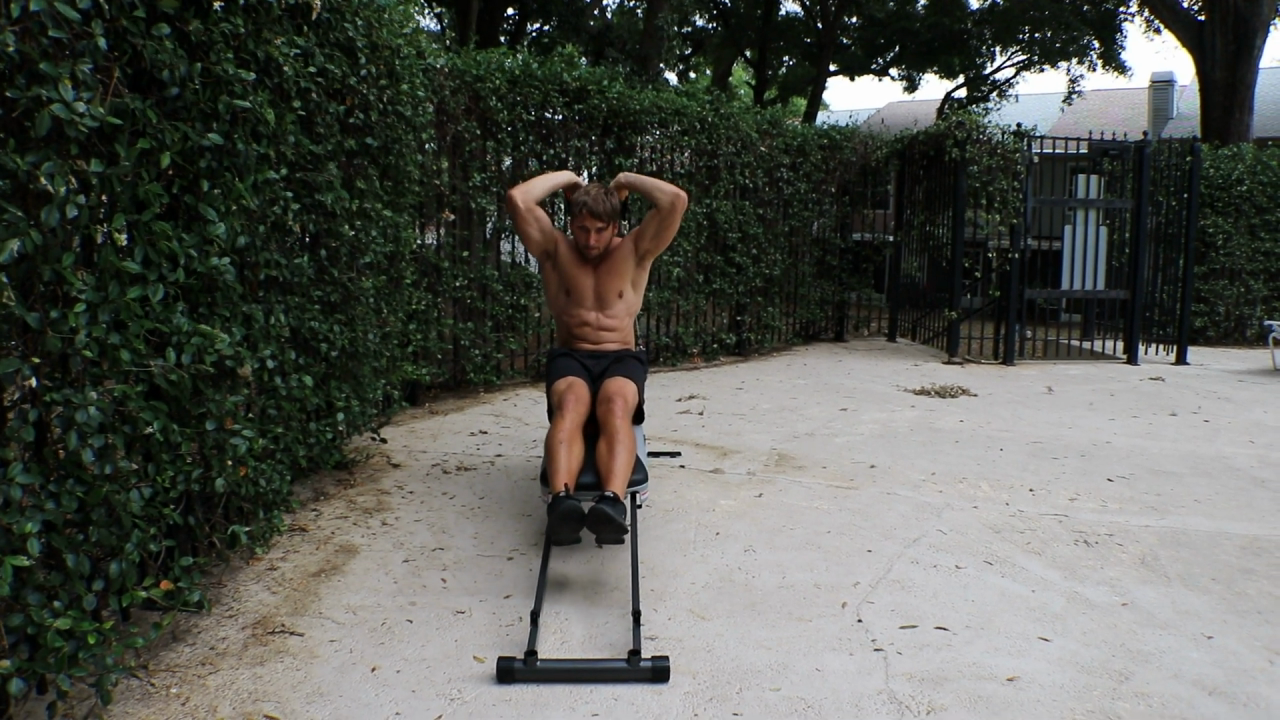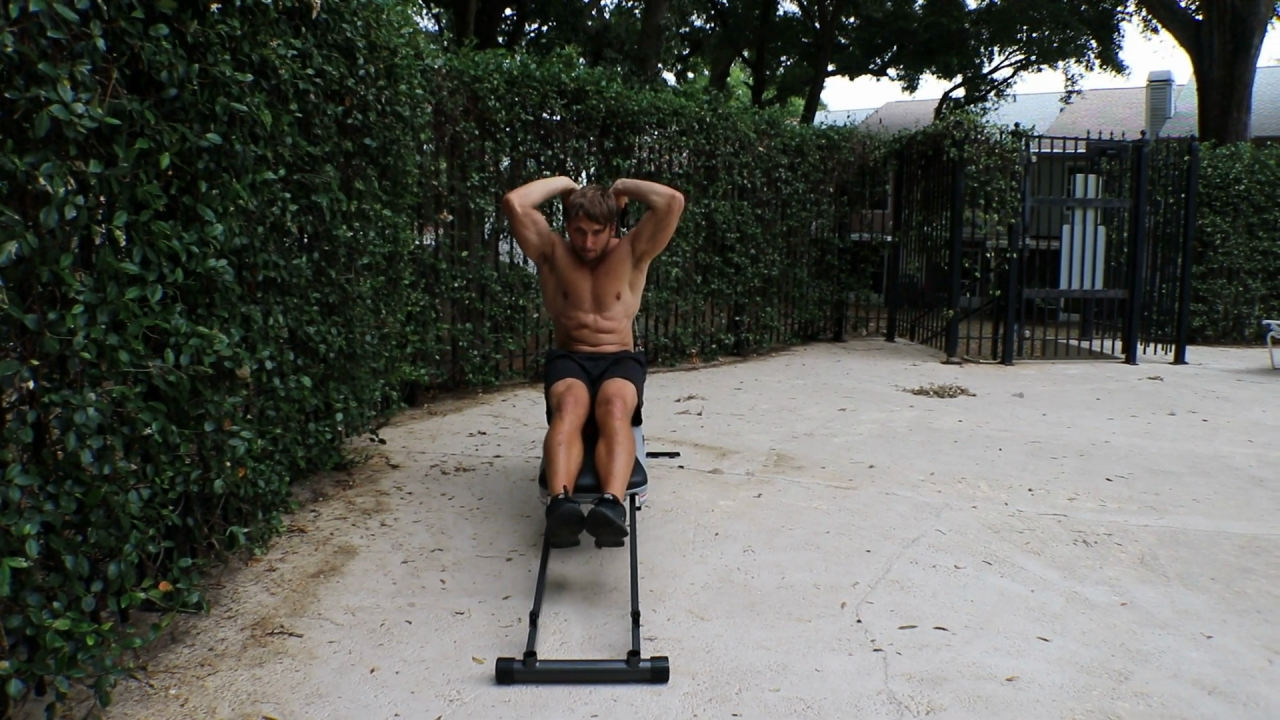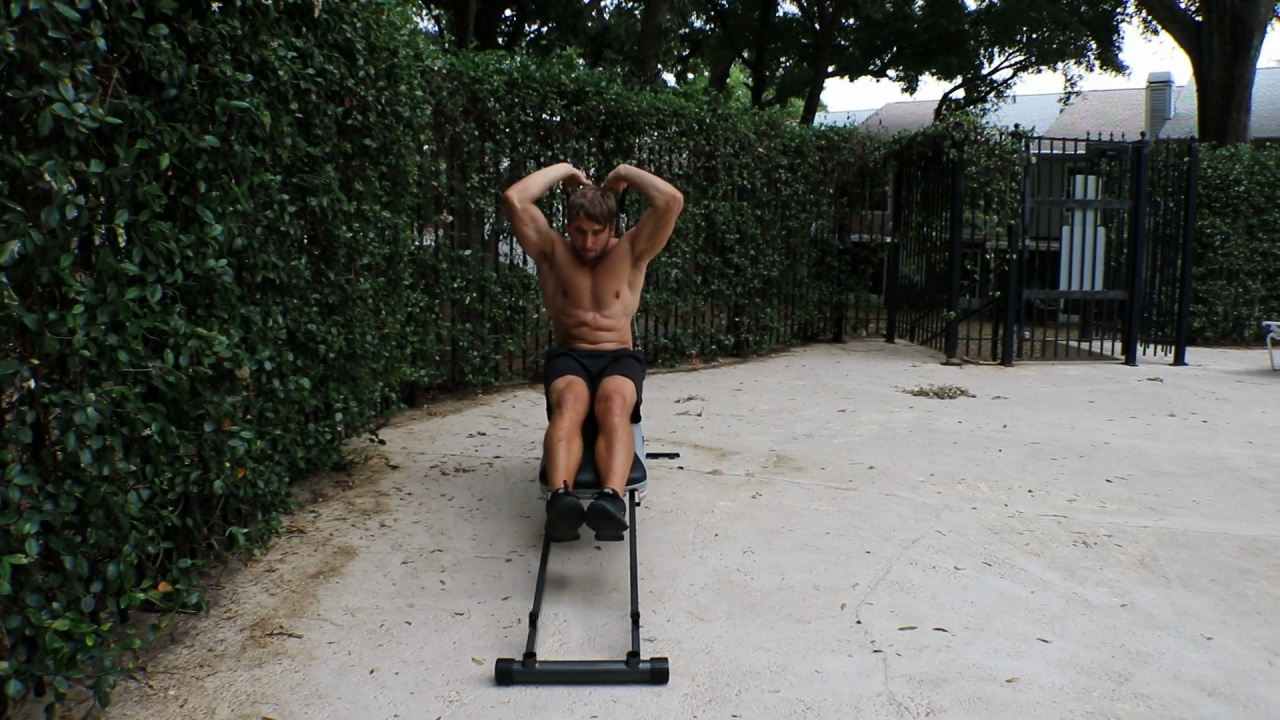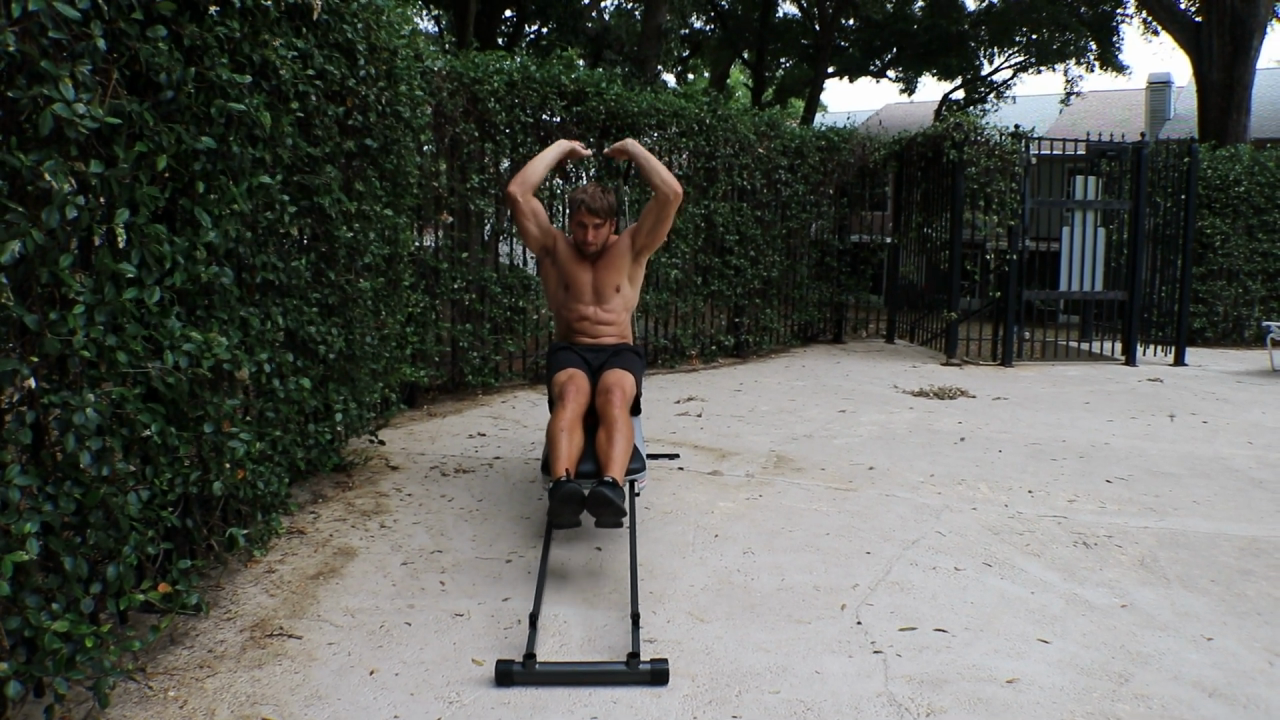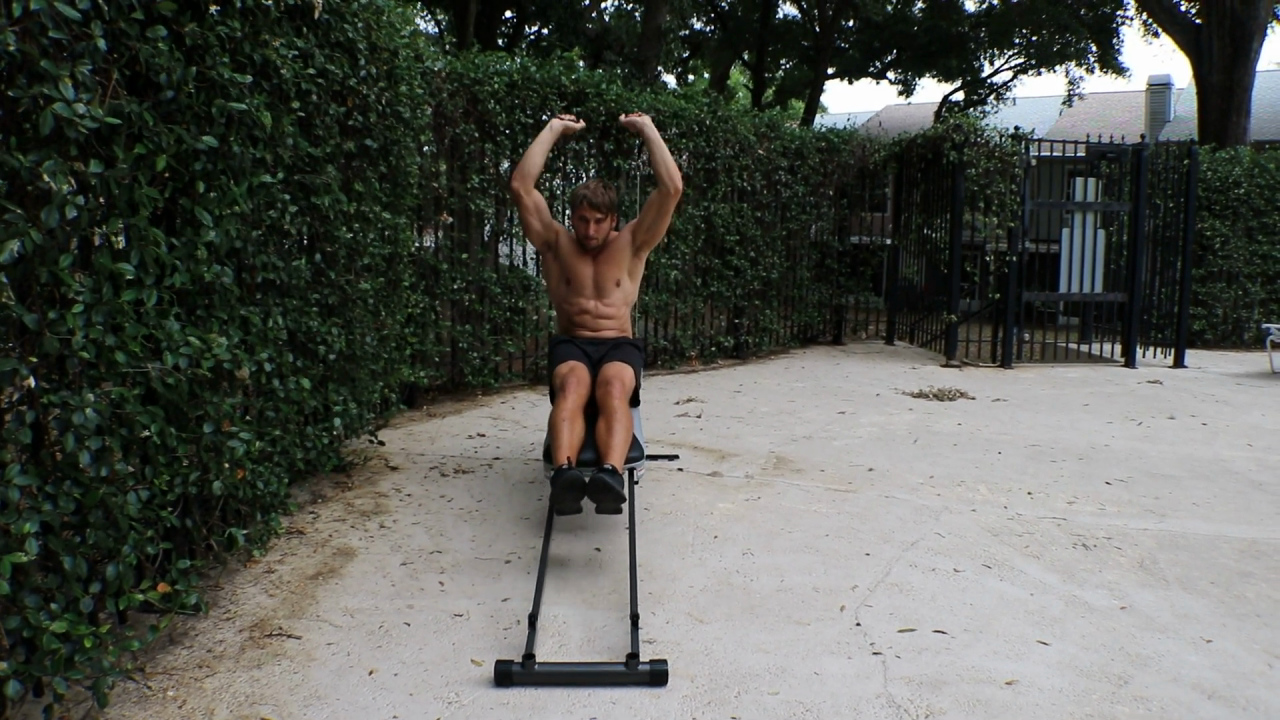
dt=0.2s
person 1, frame 1
left shoulder: (635, 252)
right shoulder: (554, 249)
left elbow: (676, 200)
right elbow: (516, 200)
left wrist: (627, 180)
right wrist: (566, 178)
left hip: (622, 357)
right hip: (570, 356)
left knee: (615, 405)
right knee: (570, 404)
left ankle: (612, 502)
right ankle: (561, 501)
person 1, frame 2
left shoulder: (632, 253)
right shoulder: (552, 251)
left elbow: (672, 202)
right elbow: (513, 203)
left wrist: (623, 187)
right wrist: (564, 185)
left hip: (620, 359)
right hip: (568, 358)
left knee: (614, 408)
right knee: (569, 407)
left ankle: (612, 505)
right ankle: (560, 503)
person 1, frame 3
left shoulder: (631, 251)
right shoulder: (551, 250)
left elbow: (672, 201)
right elbow: (513, 199)
left wrist: (625, 173)
right wrist: (564, 171)
left hip: (620, 358)
right hip: (568, 357)
left knee: (613, 405)
right knee: (569, 403)
left ankle: (611, 499)
right ankle: (560, 498)
person 1, frame 4
left shoulder: (632, 247)
right shoulder: (553, 247)
left elbow: (672, 194)
right elbow: (516, 193)
left wrist: (632, 148)
right wrist: (561, 148)
left hip: (620, 352)
right hip: (569, 351)
left knee: (613, 397)
right knee: (570, 396)
left ankle: (611, 486)
right ankle: (562, 486)
person 1, frame 5
left shoulder: (632, 243)
right shoulder: (555, 242)
left elbow: (672, 188)
right elbow: (520, 187)
left wrist: (645, 128)
right wrist: (554, 128)
left hip: (620, 345)
right hip: (570, 344)
left knee: (612, 387)
right knee: (572, 386)
left ankle: (611, 475)
right ankle: (564, 474)
